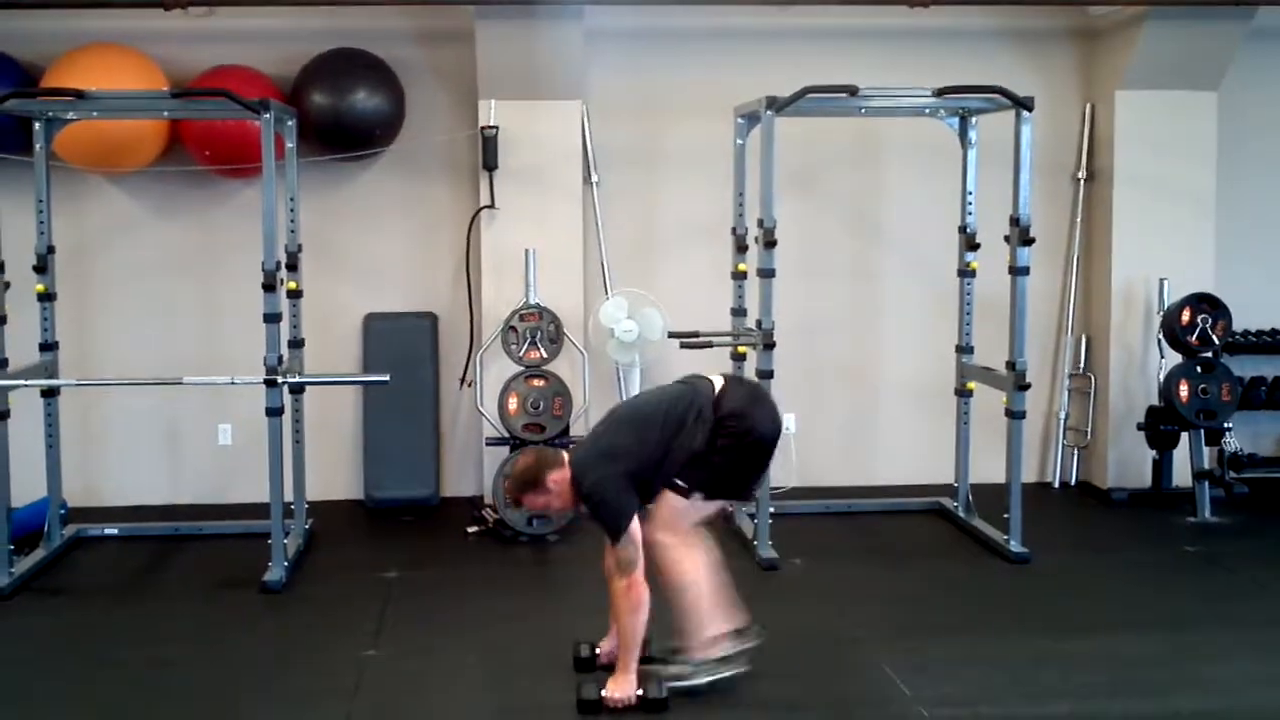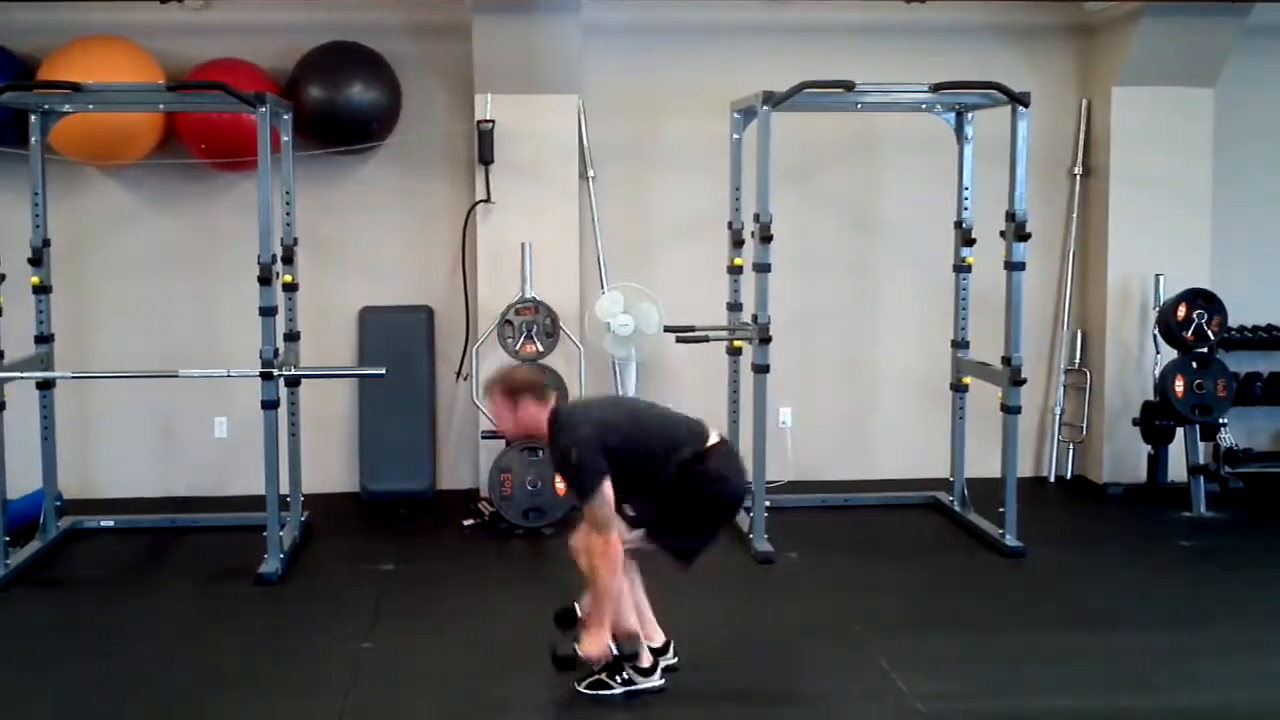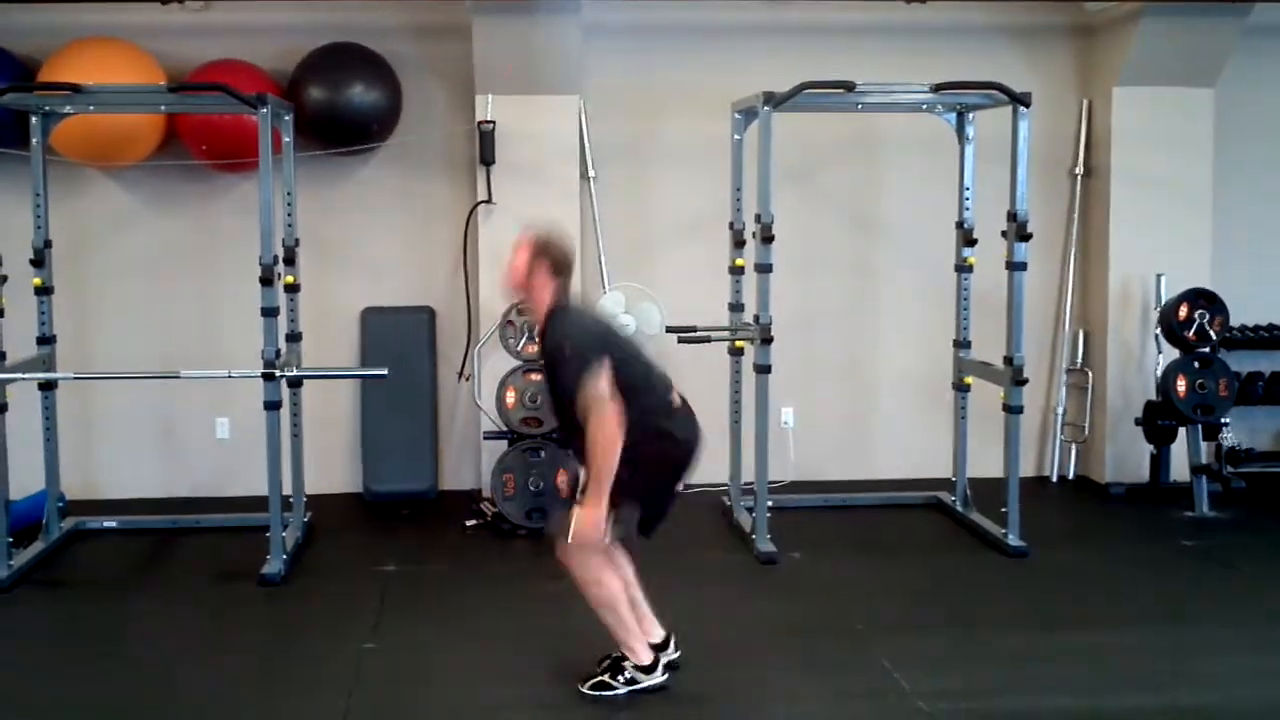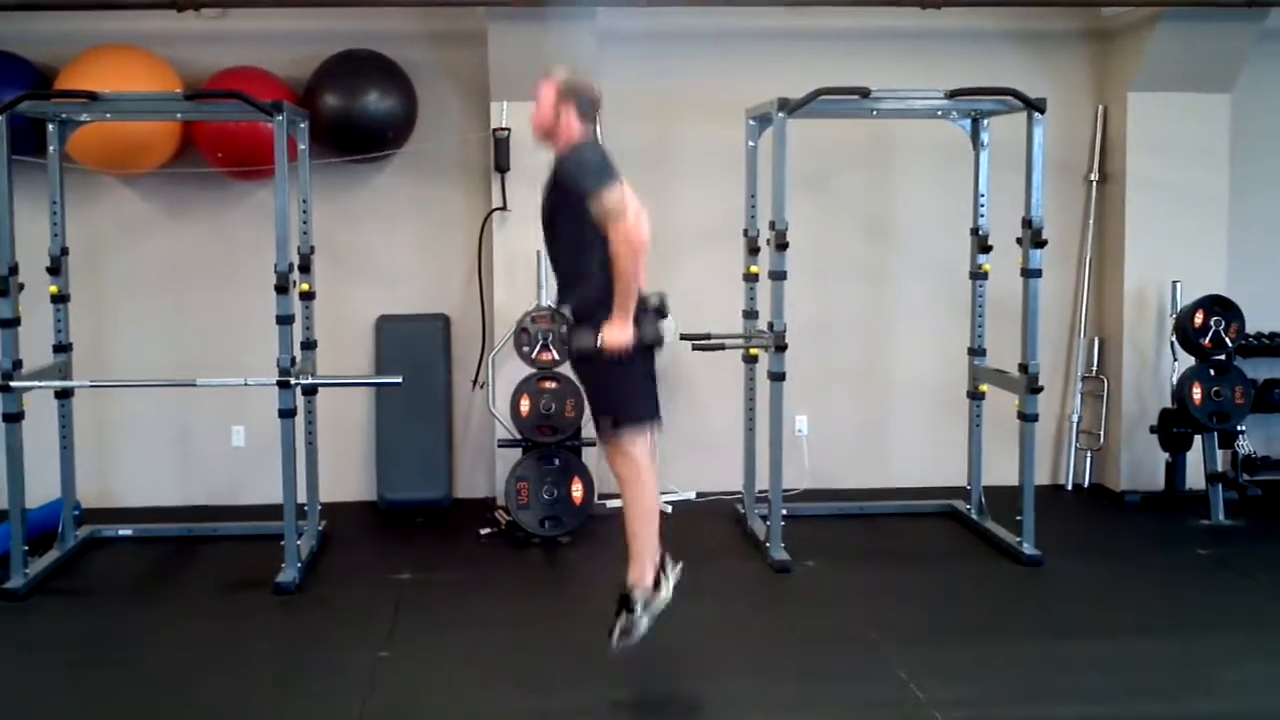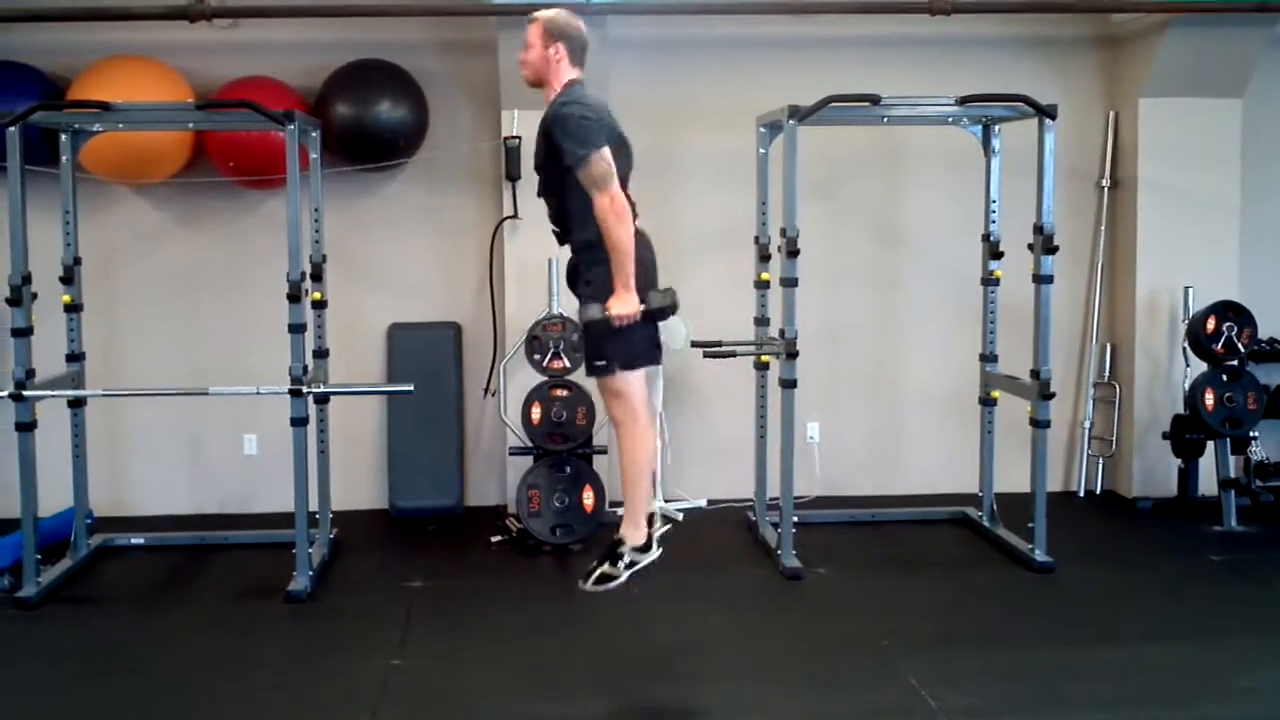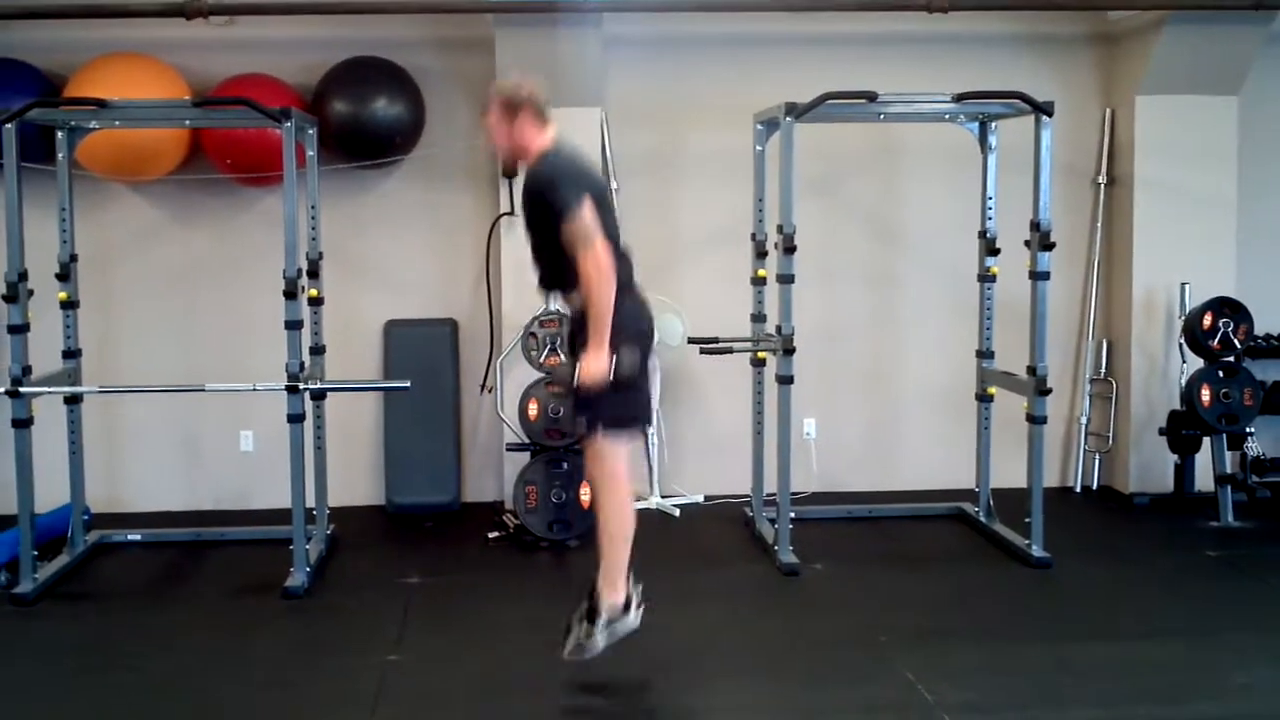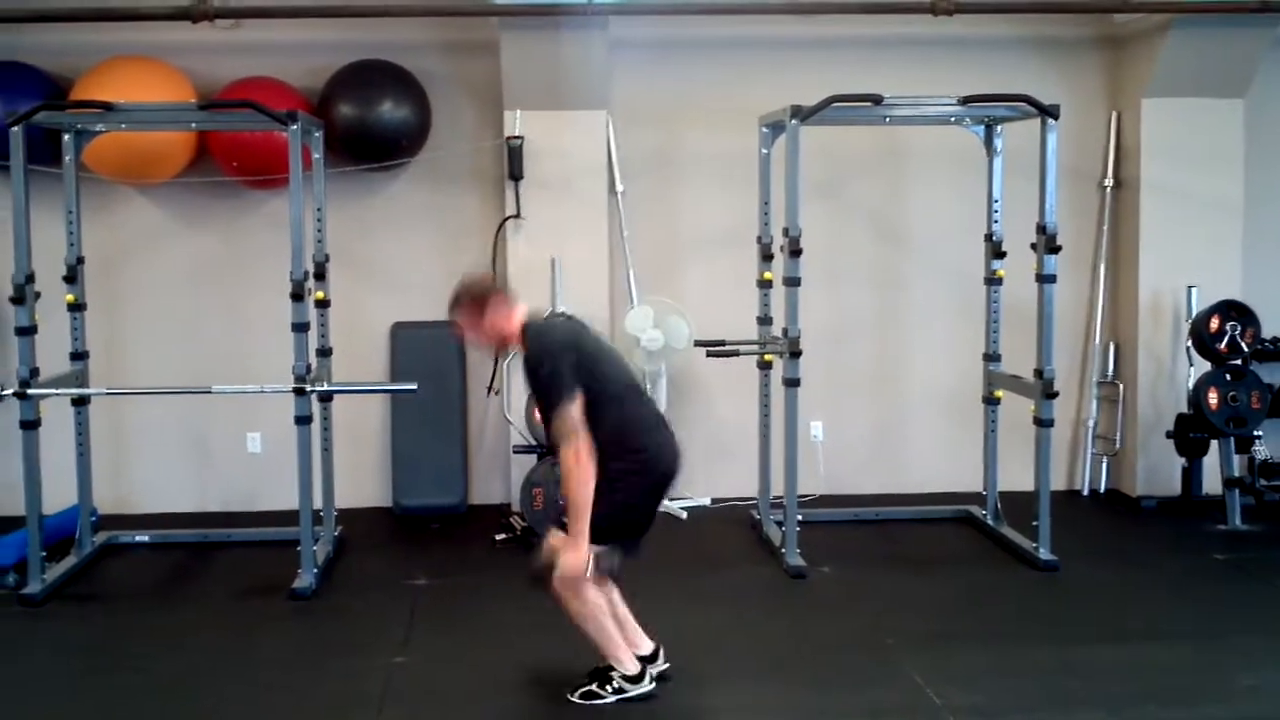
dt=0.2s
person 1, frame 1
left shoulder: (598, 480)
right shoulder: (594, 461)
left elbow: (631, 580)
right elbow: (618, 559)
left wrist: (626, 672)
right wrist: (617, 634)
left hip: (739, 420)
right hip: (728, 406)
left knee: (666, 531)
right knee: (670, 528)
left ankle: (712, 648)
right ankle: (731, 628)
person 1, frame 2
left shoulder: (574, 443)
right shoulder: (573, 425)
left elbow: (605, 540)
right elbow: (602, 530)
left wrist: (599, 629)
right wrist: (596, 602)
left hip: (711, 480)
right hip: (702, 468)
left knee: (586, 546)
right knee: (589, 544)
left ankle: (641, 663)
right ankle: (656, 647)
person 1, frame 3
left shoulder: (568, 334)
right shoulder: (563, 326)
left elbow: (604, 419)
left wrist: (595, 506)
right wrist: (593, 491)
left hip: (660, 442)
right hip: (657, 436)
left knee: (576, 545)
right knee: (599, 542)
left ankle: (641, 660)
right ankle: (653, 639)
person 1, frame 4
left shoulder: (578, 161)
right shoulder: (581, 162)
left elbow: (632, 225)
right elbow: (627, 224)
left wrist: (620, 317)
left hip: (610, 329)
right hip: (605, 322)
left knee: (627, 453)
right knee: (627, 450)
left ankle: (645, 583)
right ankle: (652, 565)
person 1, frame 5
left shoulder: (569, 111)
right shoulder: (578, 110)
left elbow: (611, 203)
left wrist: (624, 288)
left hip: (607, 269)
right hip: (606, 268)
left knee: (626, 400)
right knee: (627, 400)
left ankle: (635, 539)
right ankle: (641, 521)
person 1, frame 6
left shoulder: (550, 173)
right shoulder: (558, 169)
left elbow: (596, 254)
left wrist: (597, 346)
left hip: (612, 324)
right hip: (608, 321)
left knee: (606, 462)
right knee: (606, 457)
left ankle: (610, 608)
right ankle: (617, 591)
person 1, frame 7
left shoulder: (544, 349)
right shoulder: (548, 333)
left elbow: (577, 445)
right elbow: (573, 441)
left wrist: (577, 541)
left hip: (639, 458)
right hip: (642, 455)
left knee: (565, 561)
right knee: (567, 553)
left ankle: (627, 669)
right ankle: (643, 652)
